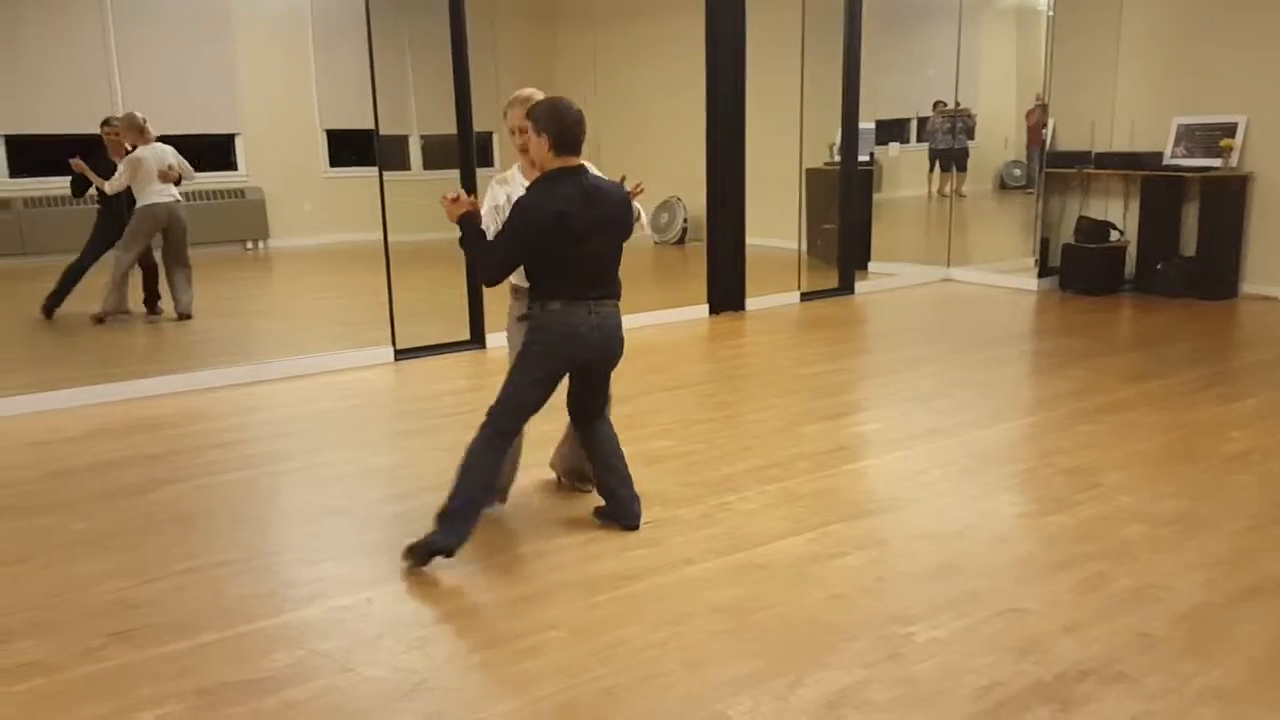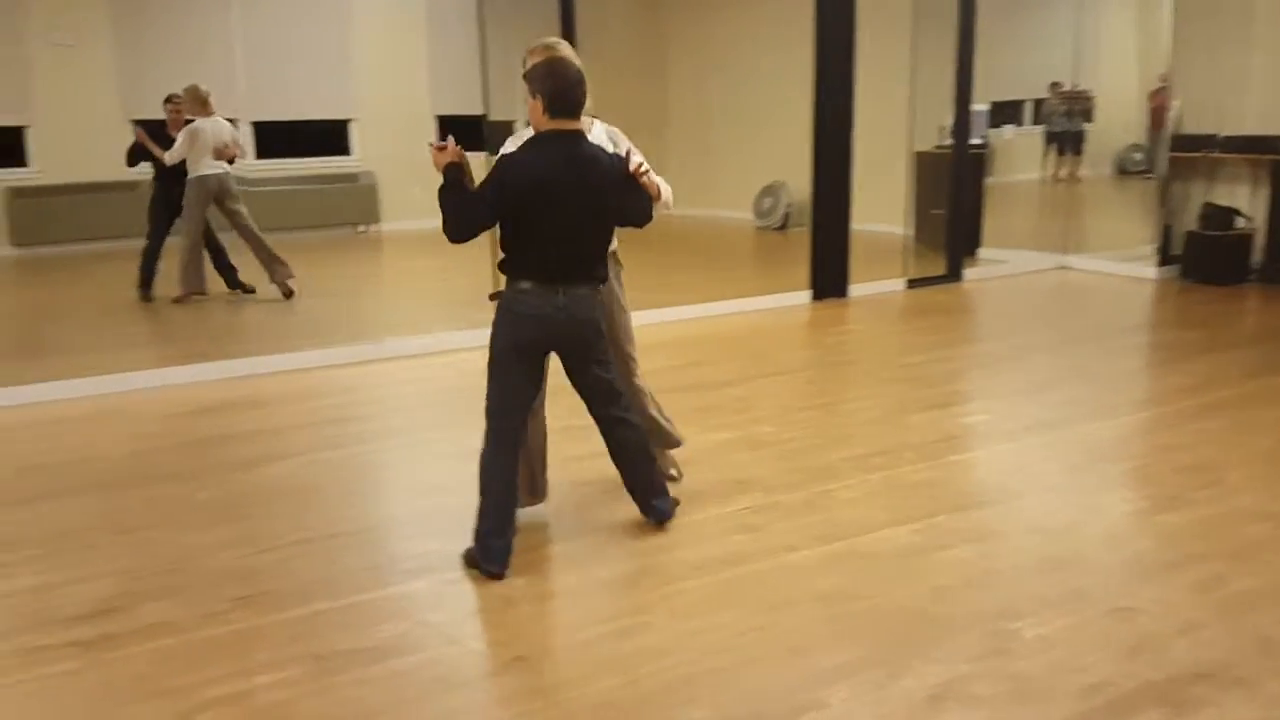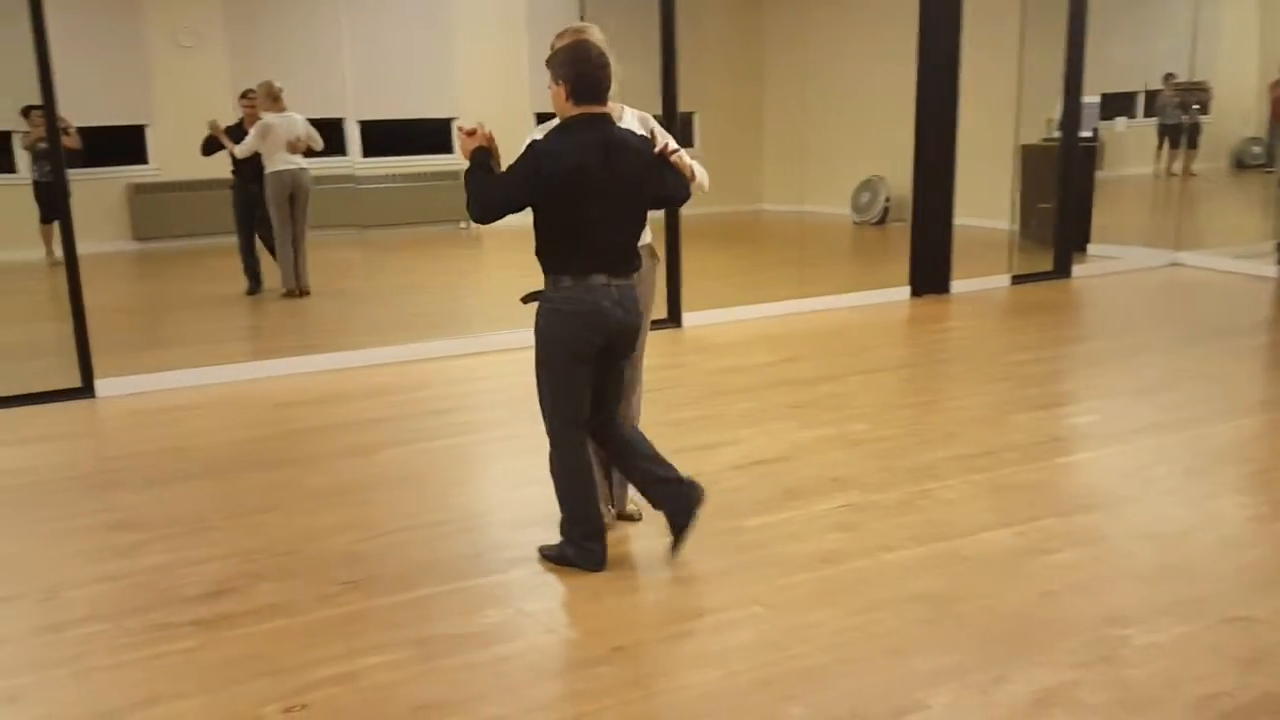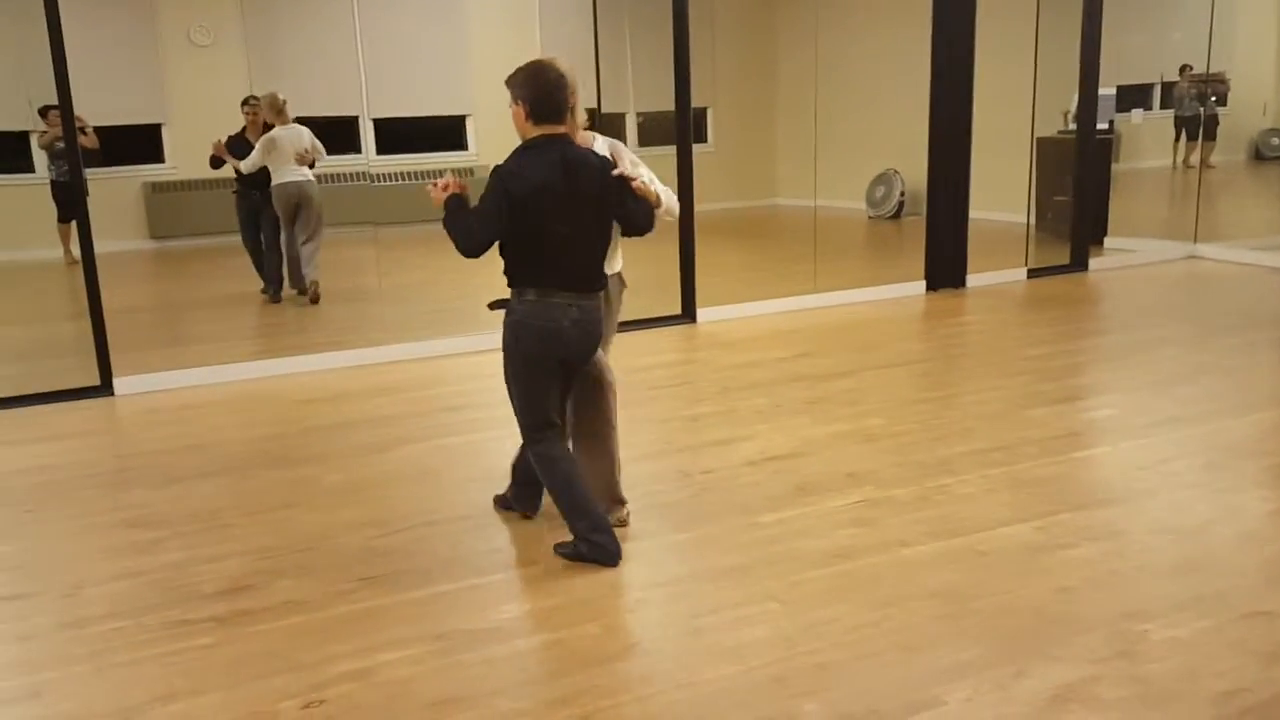
dt=0.5s
person 1, frame 1
left shoulder: (535, 205)
right shoulder: (612, 195)
left elbow: (490, 271)
left wrist: (467, 221)
left hip: (556, 325)
right hip: (608, 323)
left knee: (498, 428)
right knee: (591, 415)
left ankle: (448, 532)
right ankle: (624, 506)
person 1, frame 2
left shoulder: (517, 168)
right shoulder: (608, 167)
left elbow: (460, 228)
right elbow: (639, 214)
left wrist: (452, 174)
right wrist: (636, 180)
left hip: (525, 306)
right hip: (584, 305)
left knee: (505, 430)
right knee: (614, 410)
left ankle: (492, 548)
right ankle: (657, 502)
person 1, frame 3
left shoulder: (547, 155)
right shoulder: (637, 149)
left elbow: (485, 207)
right elbow: (676, 193)
left wrist: (479, 158)
right wrist: (668, 160)
left hip: (569, 302)
right hip: (624, 297)
left knee: (566, 429)
right knee: (605, 418)
left ankle: (584, 544)
right ankle: (674, 494)
person 1, frame 4
left shoulder: (513, 175)
right shoulder: (599, 168)
left elbow: (473, 243)
right elbow: (640, 224)
left wrist: (453, 203)
right wrist: (634, 189)
left hip: (535, 314)
right hip: (588, 312)
left knee: (542, 428)
right knee: (547, 411)
left ankle: (596, 537)
right ankle: (524, 493)
person 2, frame 1
left shoulder: (583, 176)
right shoulder: (502, 189)
left elbow: (630, 220)
left wrist: (627, 205)
right hip: (530, 301)
left ankle: (574, 465)
person 2, frame 2
left shoulder: (606, 137)
right shoulder: (519, 147)
left elbow: (661, 198)
left wrist: (647, 183)
left knee: (622, 368)
left ankle: (656, 449)
right ankle: (523, 485)
person 2, frame 3
left shoulder: (638, 124)
right shoulder: (550, 138)
left elbow: (699, 182)
left wrist: (680, 165)
left hip: (634, 262)
left knee: (625, 379)
left ankle: (617, 488)
right ankle: (596, 495)
person 2, frame 4
left shoulder: (610, 152)
left elbow: (669, 208)
left wrist: (646, 192)
left hip: (604, 285)
left knee: (581, 380)
right knee: (595, 384)
right ankle: (604, 497)
person 3, frame 1
left shoulder: (133, 159)
right shoulder: (168, 150)
left elbow: (111, 188)
right elbow: (190, 174)
left wrist: (85, 170)
left hip: (149, 210)
right hip: (174, 207)
left knee: (124, 255)
right knee: (177, 261)
left ankle: (112, 307)
right ankle: (184, 307)
person 3, frame 2
left shoulder: (191, 130)
right shoulder: (225, 125)
left elbow: (169, 159)
right elbow: (243, 152)
left wrist: (147, 142)
left hip: (200, 181)
right hip: (224, 179)
left knee: (192, 235)
right knee: (248, 229)
left ankle: (191, 288)
right ankle: (281, 278)
person 3, frame 3
left shoulder: (263, 125)
right shoulder: (299, 120)
left elbow: (240, 152)
right elbow: (319, 145)
left wrist: (221, 135)
left hip: (277, 176)
right hip: (300, 174)
left knee: (283, 232)
right knee: (299, 231)
left ankle: (291, 284)
right ankle: (302, 282)
person 3, frame 4
left shoulder: (269, 139)
right shoulder: (304, 132)
left elbow: (246, 168)
right elbow: (321, 155)
left wrist: (225, 155)
left hip: (282, 189)
right hip: (307, 186)
left knee: (292, 239)
right knee: (308, 238)
left ankle: (301, 283)
right ankle: (311, 281)
person 4, frame 1
right shoulder: (96, 163)
left elbow: (165, 174)
right elbow: (77, 192)
left wrist: (172, 175)
right wrist: (78, 173)
left hip: (133, 216)
right hip: (108, 218)
left knee: (147, 262)
right knee: (84, 261)
left ankle: (152, 302)
right ankle: (52, 301)
person 4, frame 2
right shoulder: (156, 137)
right elbow: (132, 161)
right wrist: (139, 143)
right hip: (163, 194)
left knee: (208, 237)
right knee: (155, 241)
left ankle: (233, 280)
right ankle: (144, 286)
person 4, frame 3
right shoulder: (232, 132)
right elbow: (206, 151)
right wrist: (213, 135)
left hip: (265, 188)
right hip: (243, 189)
left knee: (267, 234)
right knee: (245, 238)
right ankle: (254, 281)
person 4, frame 4
right shoulder: (235, 141)
right elbow: (215, 165)
right wrist: (217, 154)
left hip: (270, 196)
right hip: (245, 197)
left knee: (271, 242)
right knee: (251, 243)
left ankle: (273, 286)
right ankle: (267, 280)
